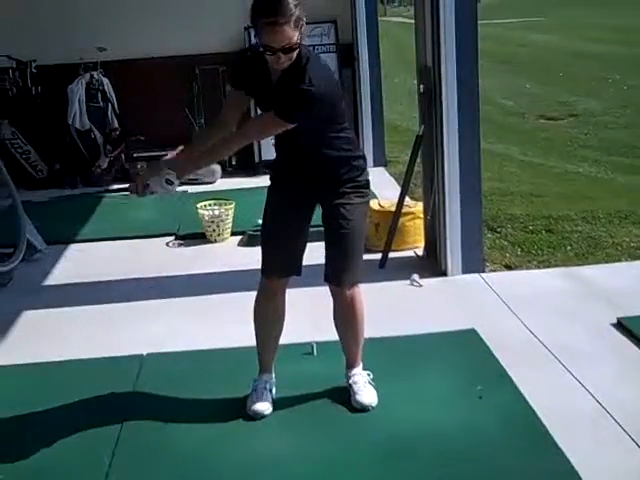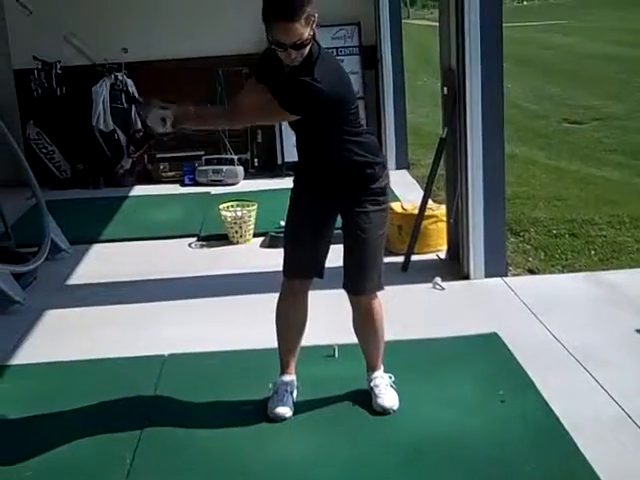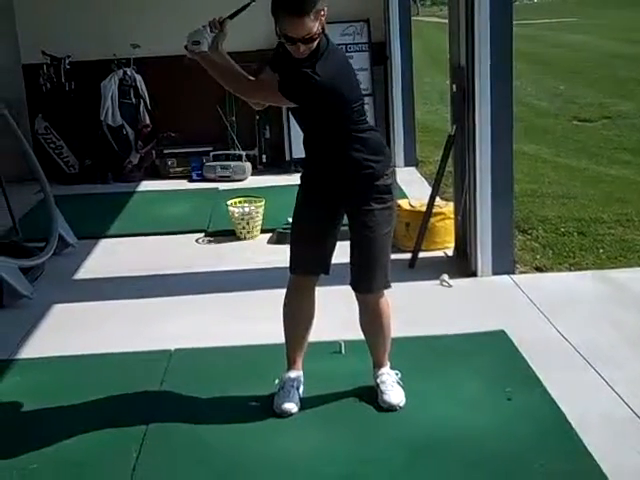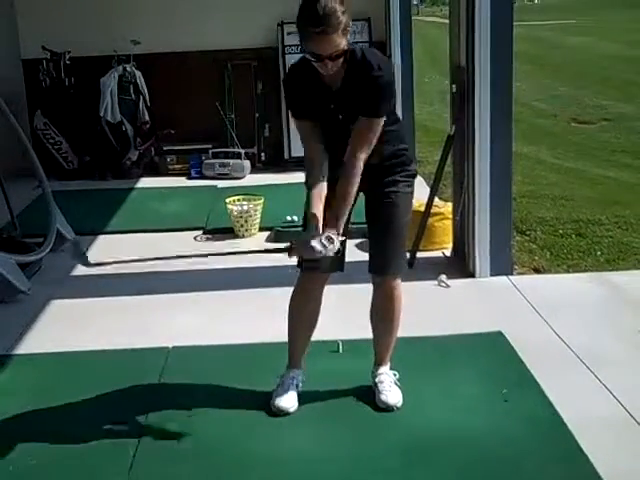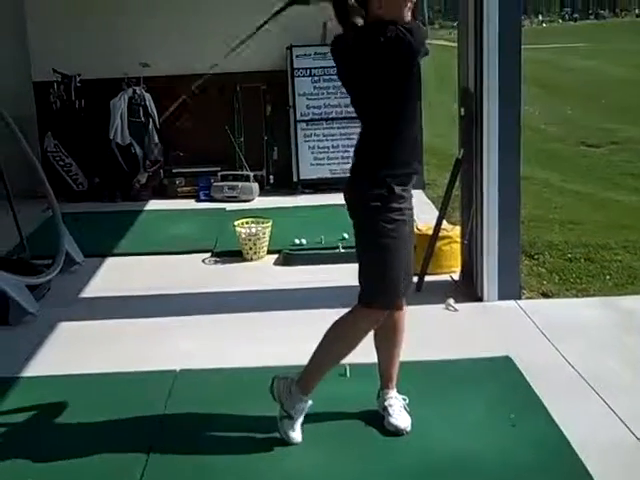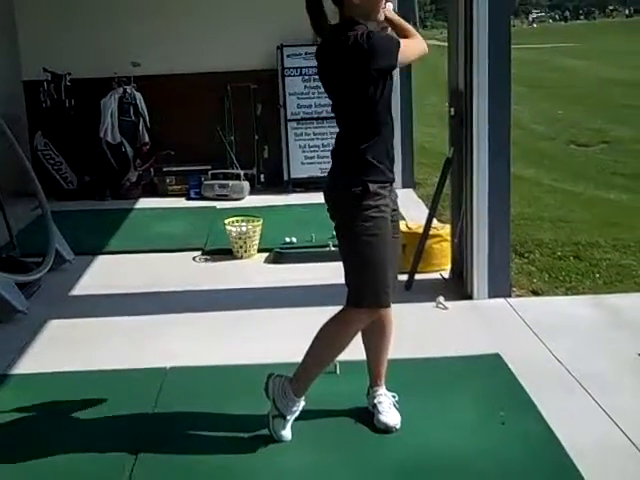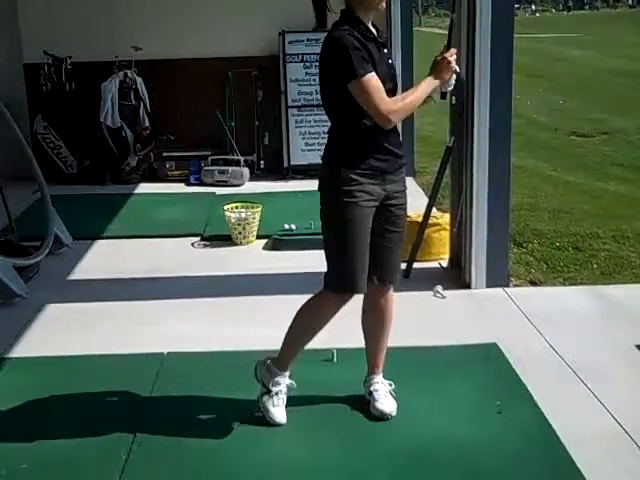
dt=0.7s
person 1, frame 1
left shoulder: (311, 85)
right shoulder: (251, 64)
left elbow: (239, 140)
right elbow: (221, 128)
left wrist: (175, 171)
right wrist: (170, 163)
left hip: (342, 177)
right hip: (290, 174)
left knee: (345, 284)
right knee: (272, 278)
left ankle: (355, 371)
right ankle: (264, 375)
person 1, frame 2
left shoulder: (319, 84)
right shoulder: (274, 60)
left elbow: (243, 119)
right elbow: (238, 109)
left wrist: (180, 117)
right wrist: (180, 114)
left hip: (361, 182)
right hip: (313, 177)
left knee: (362, 292)
right knee: (295, 282)
left ankle: (377, 374)
right ankle: (287, 377)
person 1, frame 3
left shoulder: (321, 76)
right shoulder: (291, 50)
left elbow: (251, 91)
right elbow: (259, 98)
left wrist: (203, 56)
right wrist: (217, 53)
left hip: (368, 179)
right hip: (320, 174)
left knee: (370, 289)
right knee: (302, 278)
left ankle: (383, 370)
right ankle: (293, 372)
person 1, frame 4
left shoulder: (376, 73)
right shoulder: (298, 79)
left elbow: (358, 156)
right elbow: (315, 155)
left wrist: (338, 222)
right wrist: (315, 215)
left hip: (388, 168)
right hip: (331, 169)
left knee: (387, 277)
right knee: (311, 275)
left ankle: (382, 369)
right ankle: (293, 371)
person 1, frame 5
left shoulder: (347, 45)
right shoulder: (404, 41)
left hip: (384, 186)
right hip: (382, 190)
left knee: (394, 298)
right knee: (376, 304)
left ankle: (388, 392)
right ankle: (297, 389)
person 1, frame 6
left shoulder: (335, 43)
right shoulder: (364, 44)
right elbow: (419, 44)
left hip: (372, 185)
right hip: (361, 189)
left knee: (382, 298)
right knee: (366, 304)
left ankle: (378, 390)
right ankle: (290, 390)
person 1, frame 7
left shoulder: (377, 36)
right shoulder: (343, 40)
right elbow: (384, 113)
left wrist: (432, 83)
right wrist: (433, 79)
left hip: (391, 176)
right hip: (350, 178)
left knee: (382, 284)
right knee: (342, 287)
left ankle: (375, 378)
right ankle: (276, 371)
